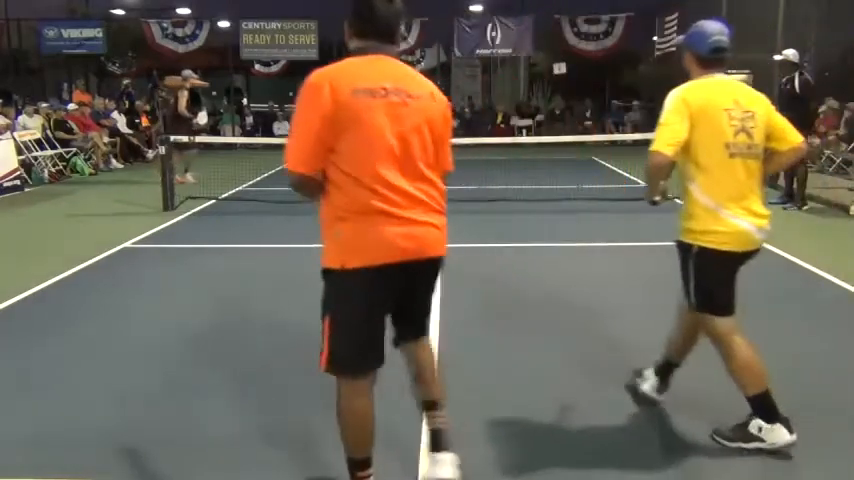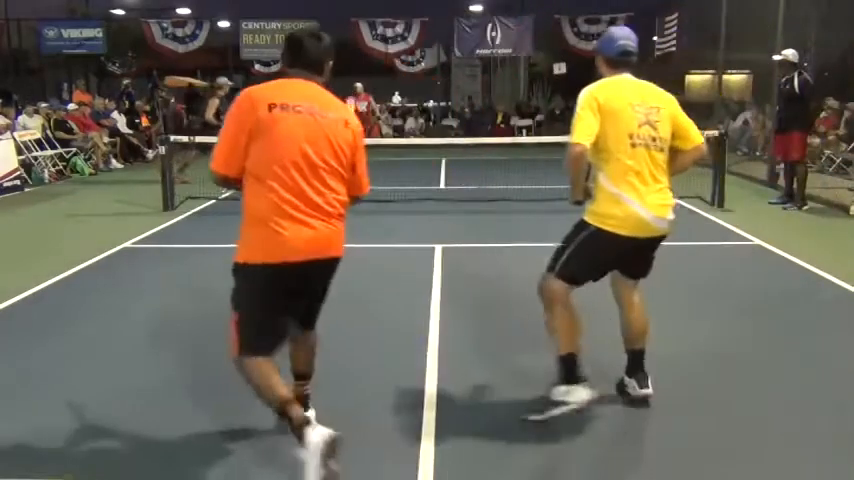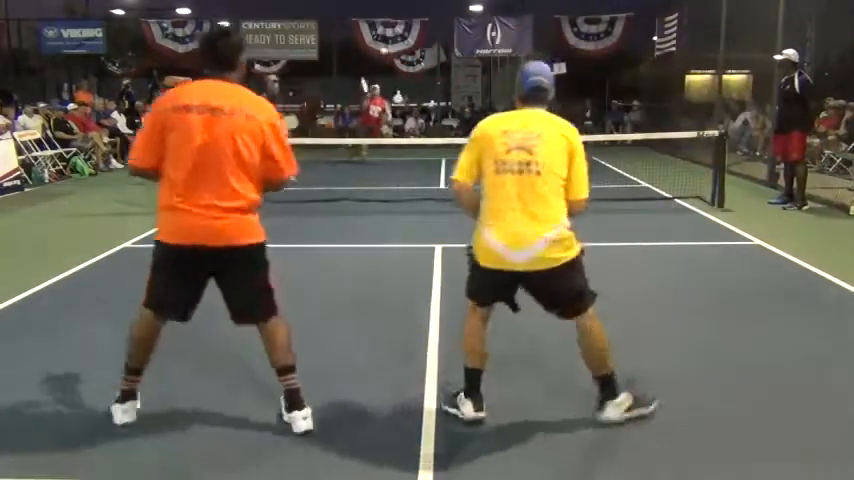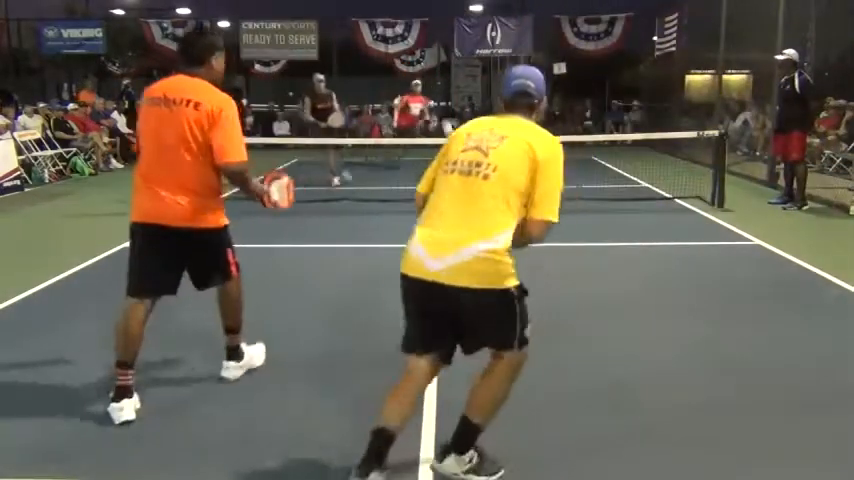
dt=0.4s
person 1, frame 1
left shoulder: (325, 84)
right shoulder: (430, 91)
left elbow: (303, 177)
left hip: (360, 250)
right hip: (425, 242)
left knee: (355, 373)
right knee: (413, 339)
right ankle: (439, 440)
person 1, frame 2
left shoulder: (253, 99)
right shoulder: (346, 116)
left elbow: (224, 175)
right elbow: (355, 190)
left hip: (268, 247)
right hip: (324, 245)
left knee: (253, 354)
right knee: (300, 325)
left ankle: (309, 431)
right ankle: (303, 408)
person 1, frame 3
left shoulder: (168, 102)
right shoulder: (260, 110)
left elbow: (142, 166)
right elbow: (280, 177)
left hip: (179, 232)
right hip: (239, 232)
left knee: (153, 314)
right knee: (269, 317)
left ankle: (126, 398)
right ankle: (295, 404)
person 1, frame 4
left shoulder: (150, 93)
right shoulder: (218, 103)
right elbow: (231, 166)
right wrist: (255, 189)
left hip: (148, 213)
right hip: (198, 216)
left knee: (139, 300)
right knee: (229, 278)
left ankle: (123, 393)
right ankle: (234, 355)
person 2, frame 1
left shoulder: (685, 96)
right shoulder: (754, 98)
left elbow: (660, 157)
right elbow: (795, 148)
left wrist: (653, 189)
right wrist: (751, 175)
left hip: (710, 231)
right hip: (750, 227)
left knee: (720, 327)
right knee: (695, 305)
left ankle: (771, 423)
right ankle: (657, 379)
person 2, frame 2
left shoulder: (595, 94)
right shoulder: (663, 97)
left elbow: (579, 151)
right elbow: (697, 147)
left wrist: (578, 190)
left hip: (614, 217)
right hip: (656, 217)
left knee: (553, 289)
right knee: (626, 289)
left ankle: (572, 383)
right ankle: (637, 378)
person 2, frame 3
left shoulder: (486, 127)
right shoulder: (567, 132)
left elbow: (461, 189)
right elbow: (578, 203)
left hip: (492, 249)
right hip: (552, 249)
left knee: (477, 309)
right knee: (585, 317)
left ankle: (471, 398)
right ankle: (613, 399)
person 2, frame 4
left shoulder: (467, 130)
right shoulder: (544, 143)
left elbow: (422, 200)
right elbow: (538, 228)
left hip: (420, 263)
right hip: (481, 272)
left knee: (421, 364)
right knee: (510, 356)
person 3, frame 1
left shoulder: (803, 80)
right shoulder: (785, 81)
left elbow: (809, 105)
left wrist: (806, 125)
left hip: (797, 127)
left knee: (798, 161)
left ankle: (800, 200)
right ankle: (788, 194)
person 3, frame 2
left shoulder: (803, 80)
right shoulder: (784, 81)
left elbow: (809, 104)
left wrist: (807, 125)
right wrist: (778, 124)
left hip: (797, 127)
right hip: (784, 126)
left knee: (798, 161)
right knee: (786, 161)
left ankle: (800, 199)
right ankle: (788, 194)
person 3, frame 3
left shoulder: (802, 80)
right shoulder: (784, 81)
left elbow: (809, 104)
left wrist: (807, 125)
right wrist: (777, 124)
left hip: (797, 127)
right hip: (784, 126)
left knee: (798, 160)
right knee: (786, 160)
left ankle: (801, 199)
right ankle: (788, 194)
person 3, frame 4
left shoulder: (803, 80)
right shoulder: (783, 81)
left elbow: (809, 105)
left wrist: (806, 125)
right wrist: (777, 124)
left hip: (797, 127)
right hip: (784, 126)
left knee: (798, 160)
right knee: (786, 160)
left ankle: (800, 199)
right ankle: (788, 194)
